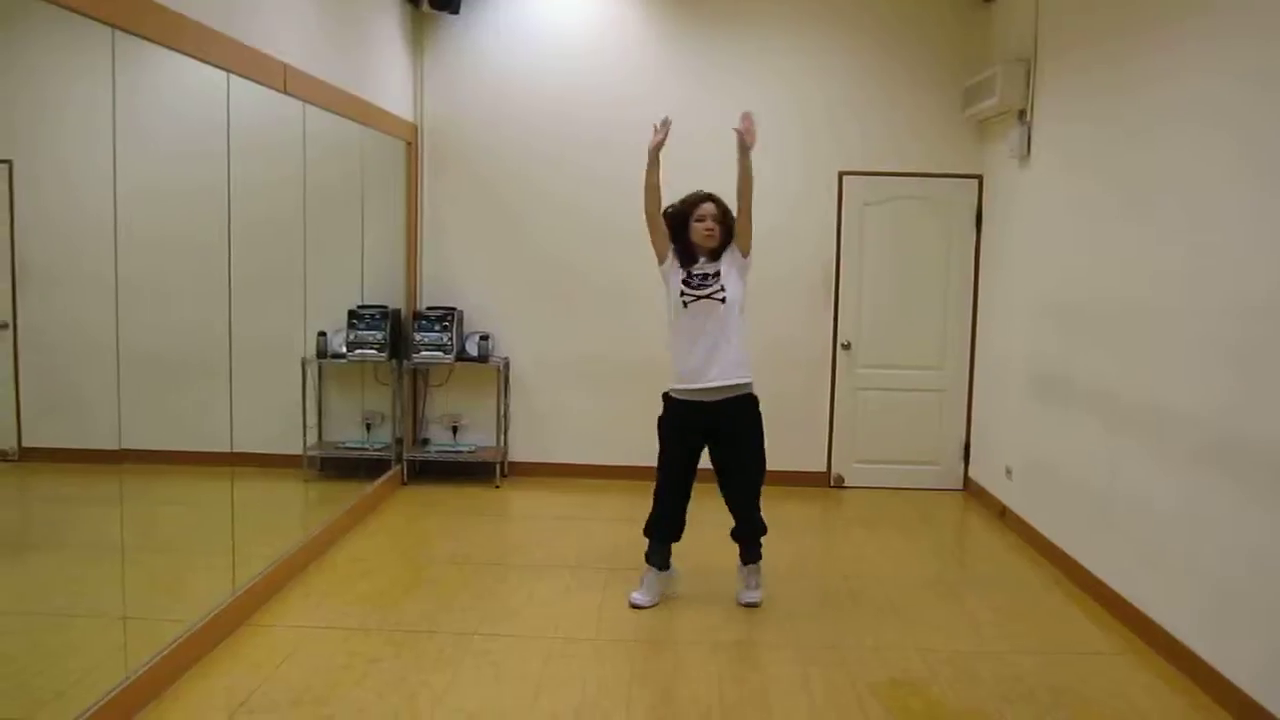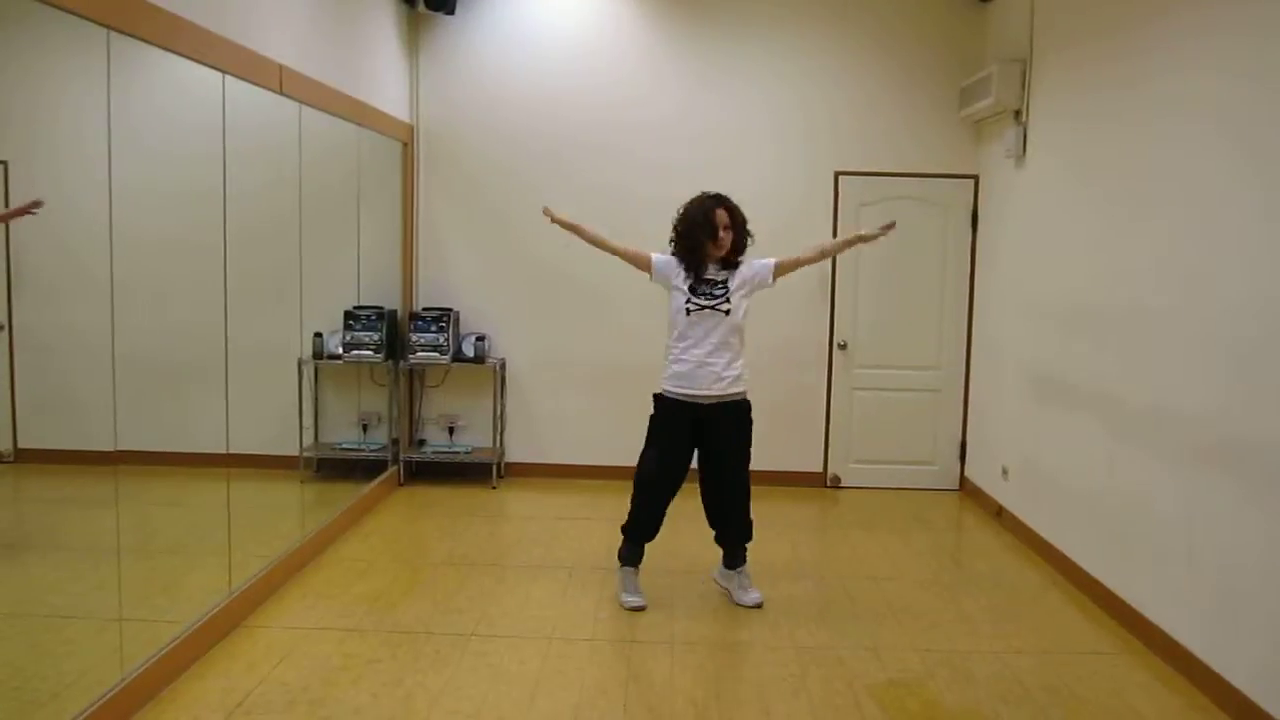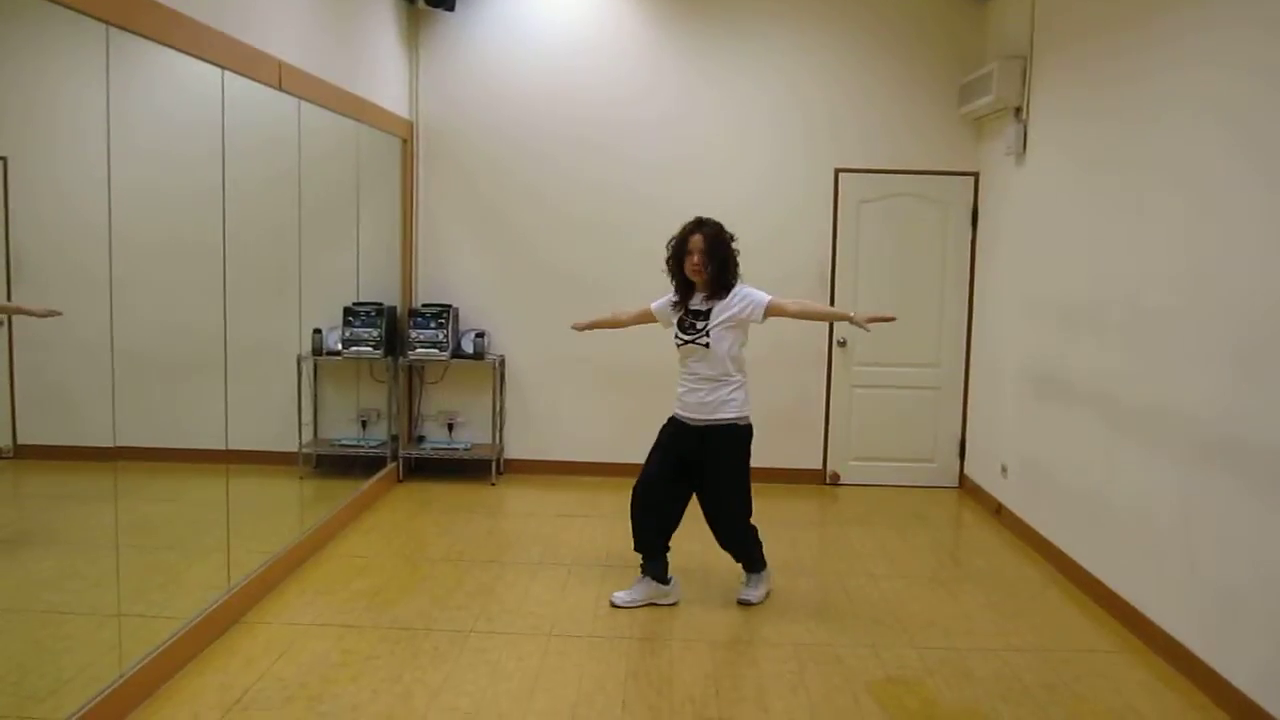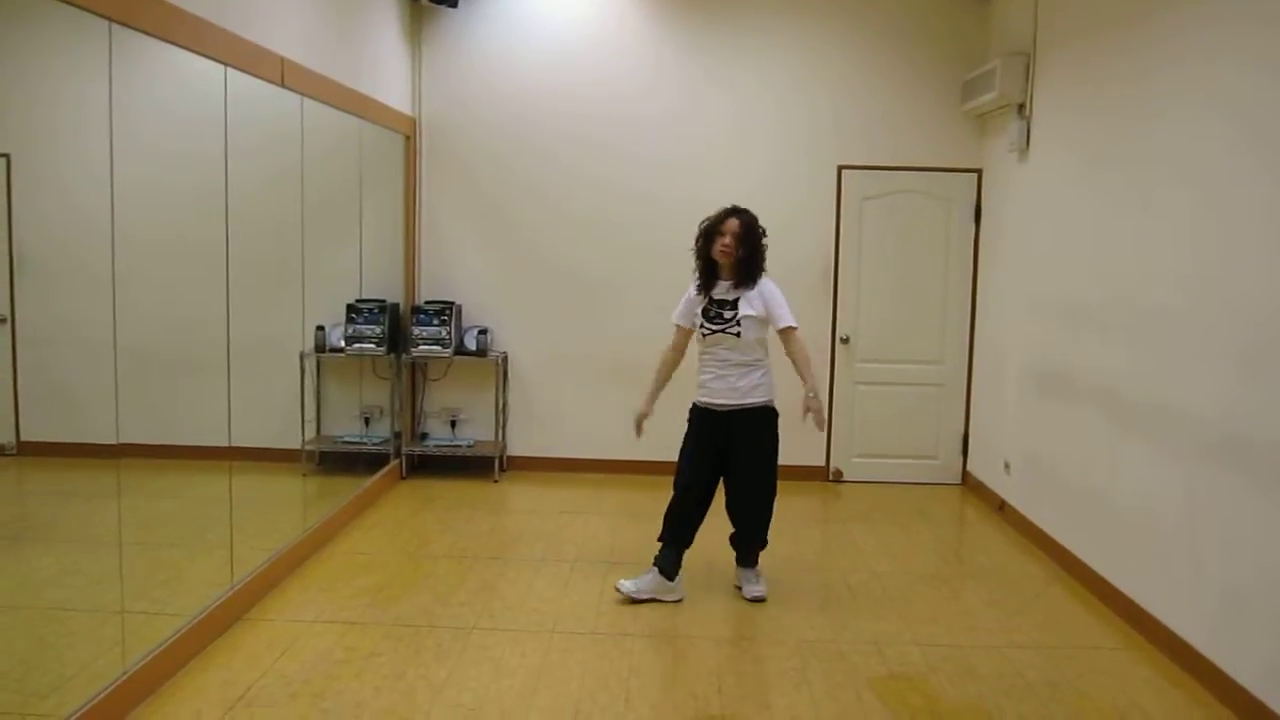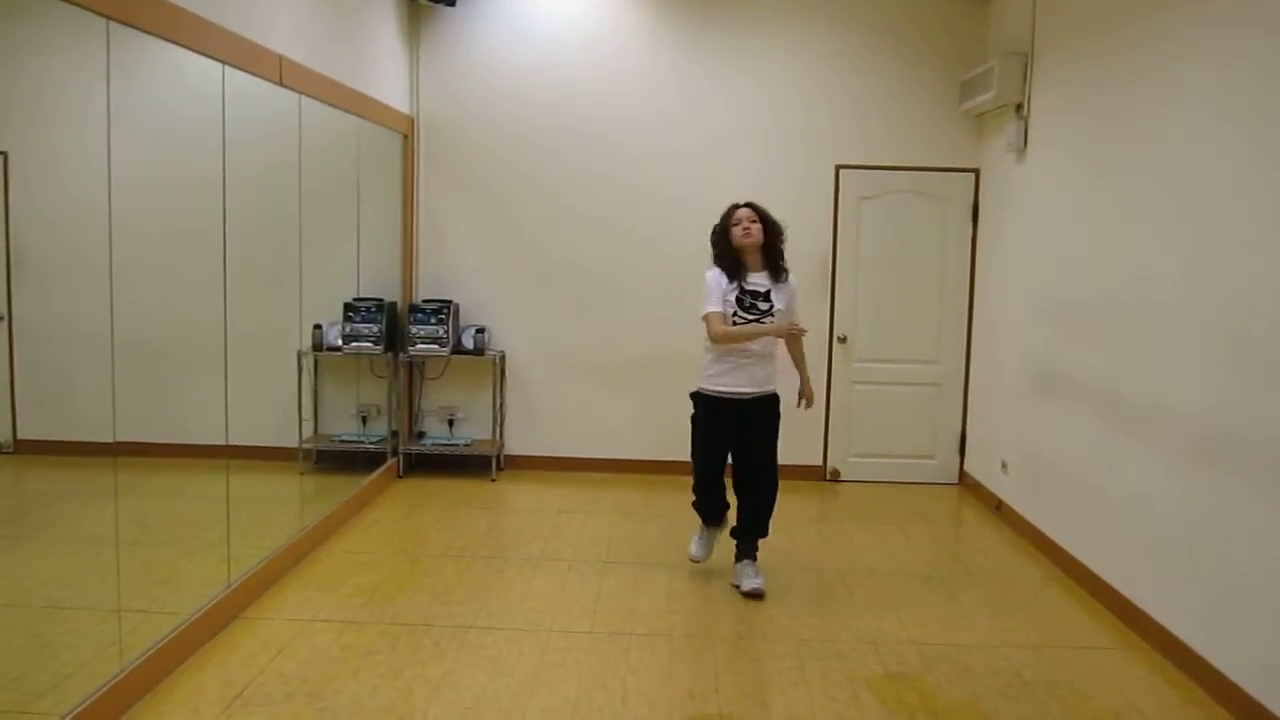
dt=0.4s
person 1, frame 1
left shoulder: (734, 263)
right shoulder: (673, 265)
left elbow: (745, 208)
right elbow: (654, 213)
left wrist: (744, 153)
right wrist: (654, 156)
left hip: (734, 399)
right hip: (683, 400)
left knee: (743, 488)
right knee: (671, 489)
left ankle: (750, 567)
right ankle: (657, 571)
person 1, frame 2
left shoulder: (747, 273)
right shoulder: (673, 269)
left elbow: (804, 258)
right elbow: (620, 249)
left wrist: (858, 239)
right wrist: (567, 225)
left hip: (728, 404)
right hip: (677, 401)
left knee: (730, 491)
right knee: (653, 485)
left ankle: (734, 569)
right ankle: (629, 568)
person 1, frame 3
left shoulder: (738, 298)
right shoulder: (678, 301)
left elbow: (791, 307)
right elbow: (631, 316)
left wrist: (849, 316)
right wrist: (589, 324)
left hip: (726, 426)
right hip: (683, 422)
left knee: (727, 513)
right knee: (648, 496)
left ankle: (756, 573)
right ankle: (656, 580)
person 1, frame 4
left shoulder: (762, 290)
right shoulder: (699, 291)
left elbow: (792, 339)
right elbow: (676, 348)
left wrist: (811, 390)
right wrist: (650, 398)
left hip: (753, 411)
right hip: (708, 410)
left knee: (751, 495)
right knee: (689, 490)
left ankle: (748, 568)
right ankle: (664, 575)
person 1, frame 5
left shoulder: (782, 282)
right shoulder: (717, 278)
left elbow: (792, 333)
right elbow: (716, 332)
left wrist: (805, 379)
right wrist: (768, 329)
left hip: (761, 398)
right hip: (715, 396)
left knee: (759, 480)
right knee: (707, 472)
left ankle: (746, 560)
right ankle: (711, 524)
